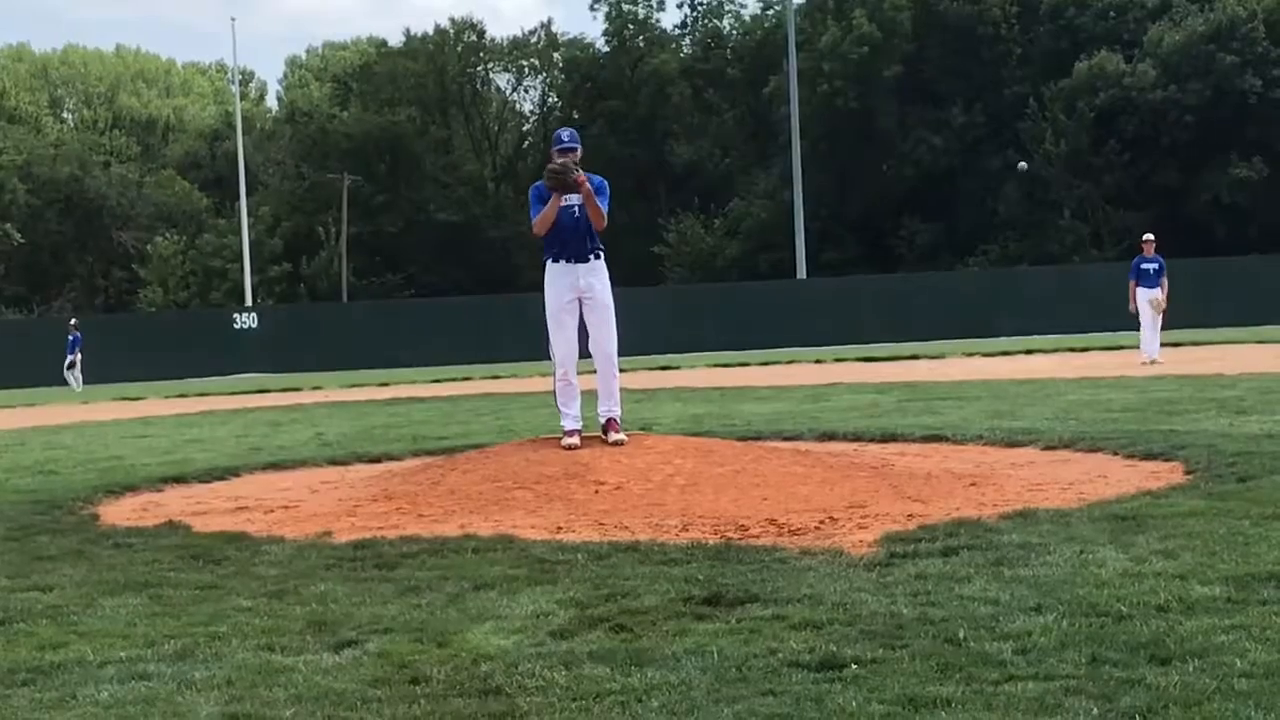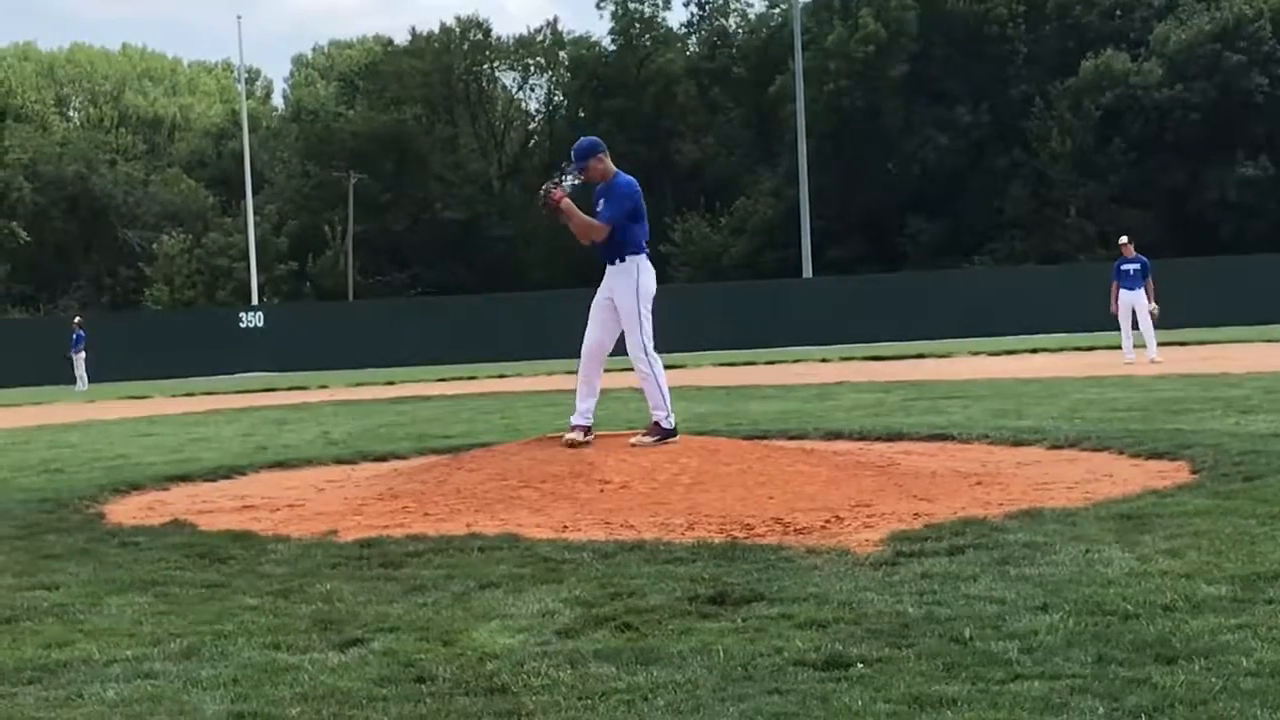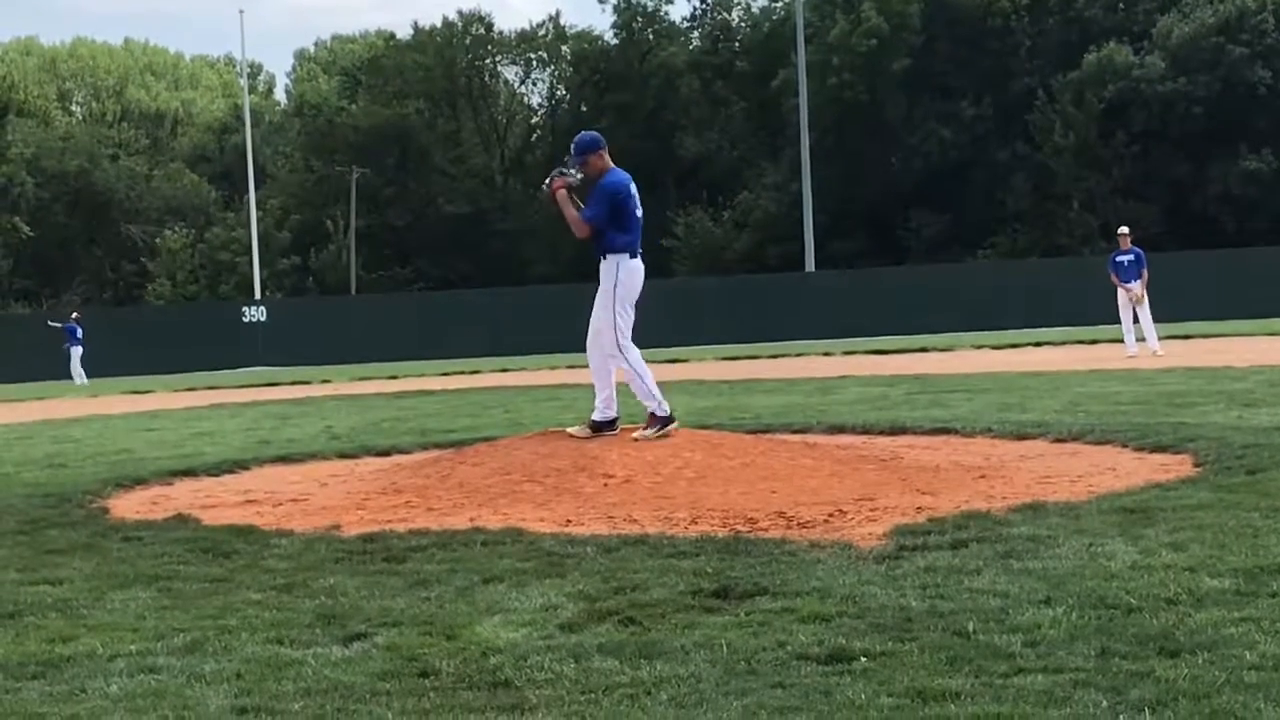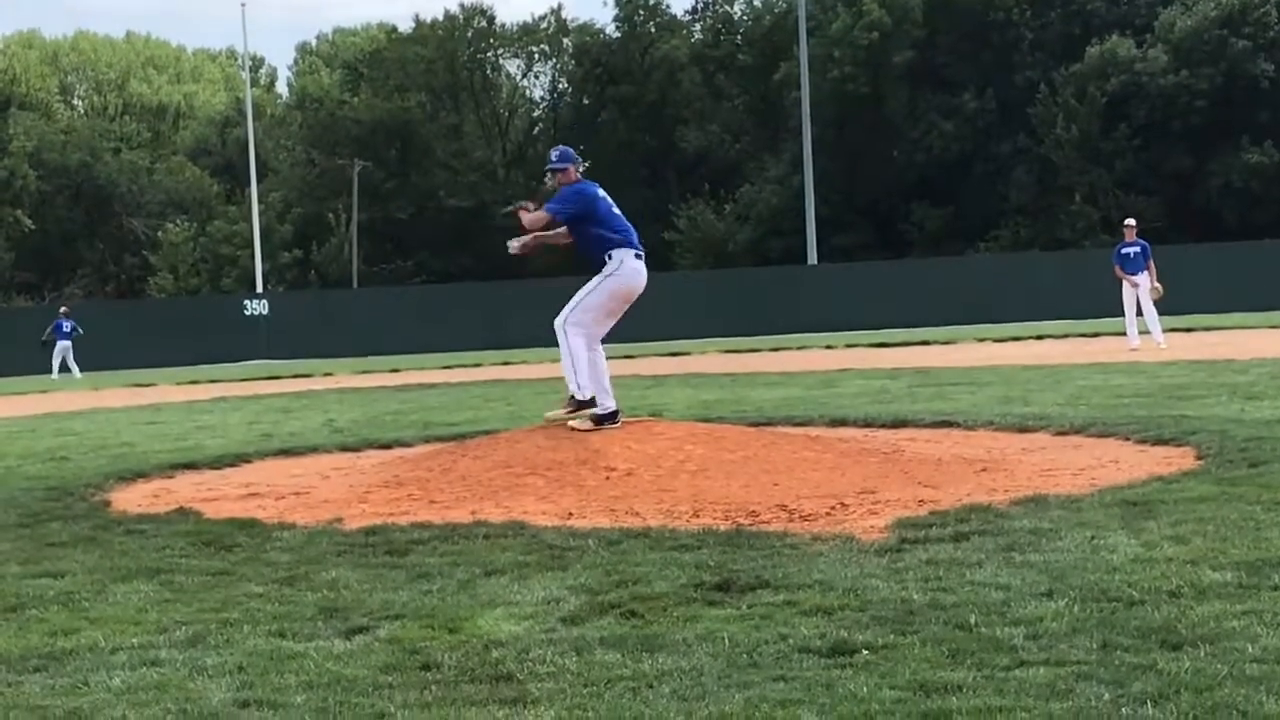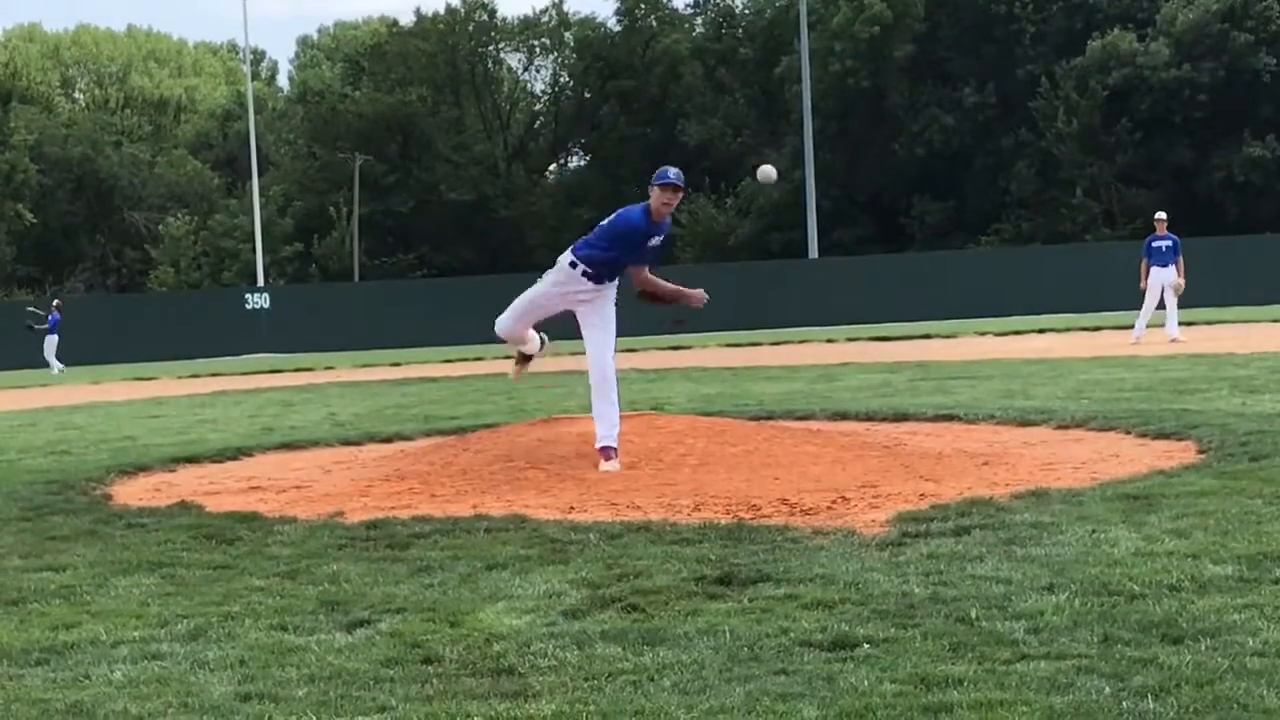
dt=0.7s
person 1, frame 1
left shoulder: (597, 183)
right shoulder: (540, 189)
left elbow: (601, 223)
right elbow: (538, 229)
left wrist: (586, 192)
right wrist: (557, 195)
left hip: (593, 269)
right hip: (558, 273)
left knee: (606, 348)
right knee: (563, 354)
left ankle: (610, 419)
right ankle: (571, 425)
person 1, frame 2
left shoulder: (624, 186)
right shoulder: (602, 191)
left elbow: (599, 233)
right elbow: (587, 238)
left wrist: (567, 205)
right wrist: (563, 211)
left hip: (633, 271)
right hip: (613, 273)
left knee: (641, 350)
right knee: (592, 350)
left ankle: (665, 423)
right ankle: (582, 421)
person 1, frame 3
left shoulder: (609, 184)
right shoulder: (621, 179)
left elbow: (582, 230)
right elbow: (595, 221)
left wrist: (561, 196)
right wrist: (568, 196)
left hip: (620, 268)
right hip: (618, 268)
left knee: (619, 346)
right knee: (598, 345)
left ankle: (660, 412)
right ankle: (605, 417)
person 1, frame 4
left shoulder: (576, 191)
right shoulder: (587, 193)
left elbow: (534, 221)
right elbow: (570, 233)
left wrist: (522, 211)
right wrist: (531, 240)
left hip: (622, 266)
right hip: (628, 269)
left knee: (567, 325)
right knee: (586, 338)
left ankle: (581, 397)
right ankle: (605, 410)
person 1, frame 5
left shoulder: (662, 225)
right shoulder: (636, 221)
right elbow: (640, 279)
right wrist: (684, 294)
left hip: (601, 292)
right hip: (570, 276)
left knee: (601, 366)
right knee: (506, 328)
left ankle: (607, 445)
right ankle: (532, 345)
